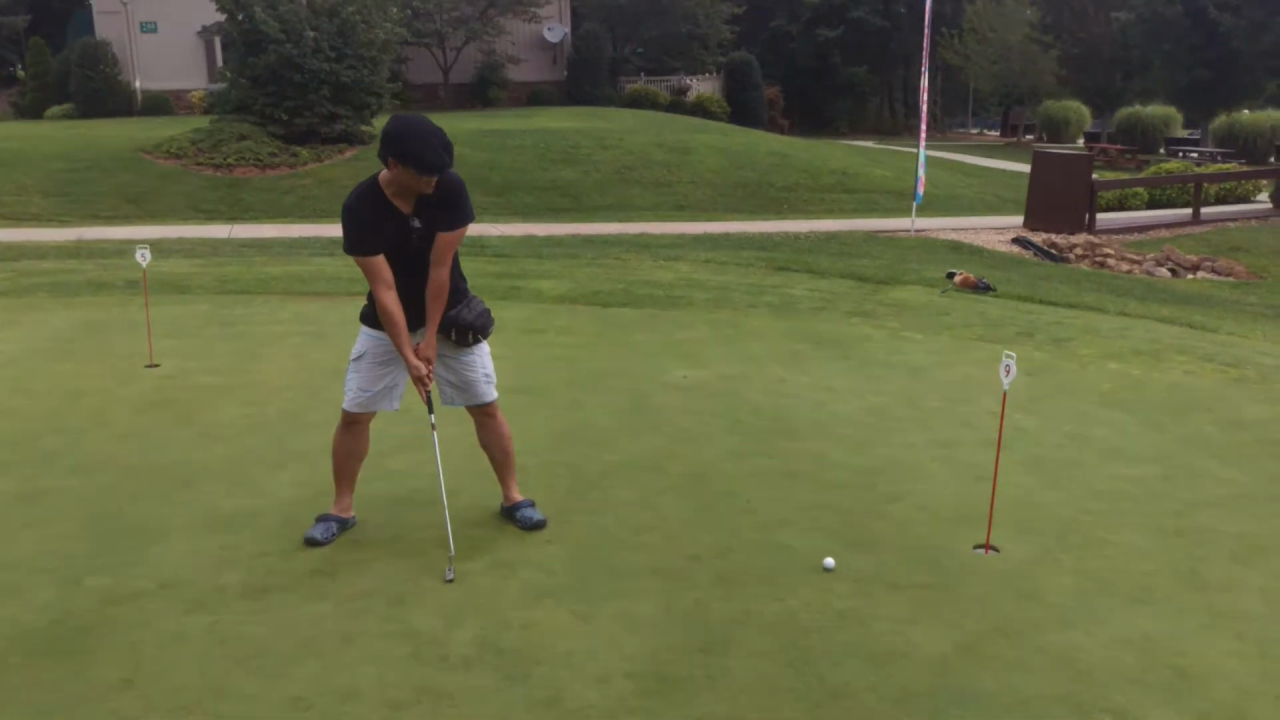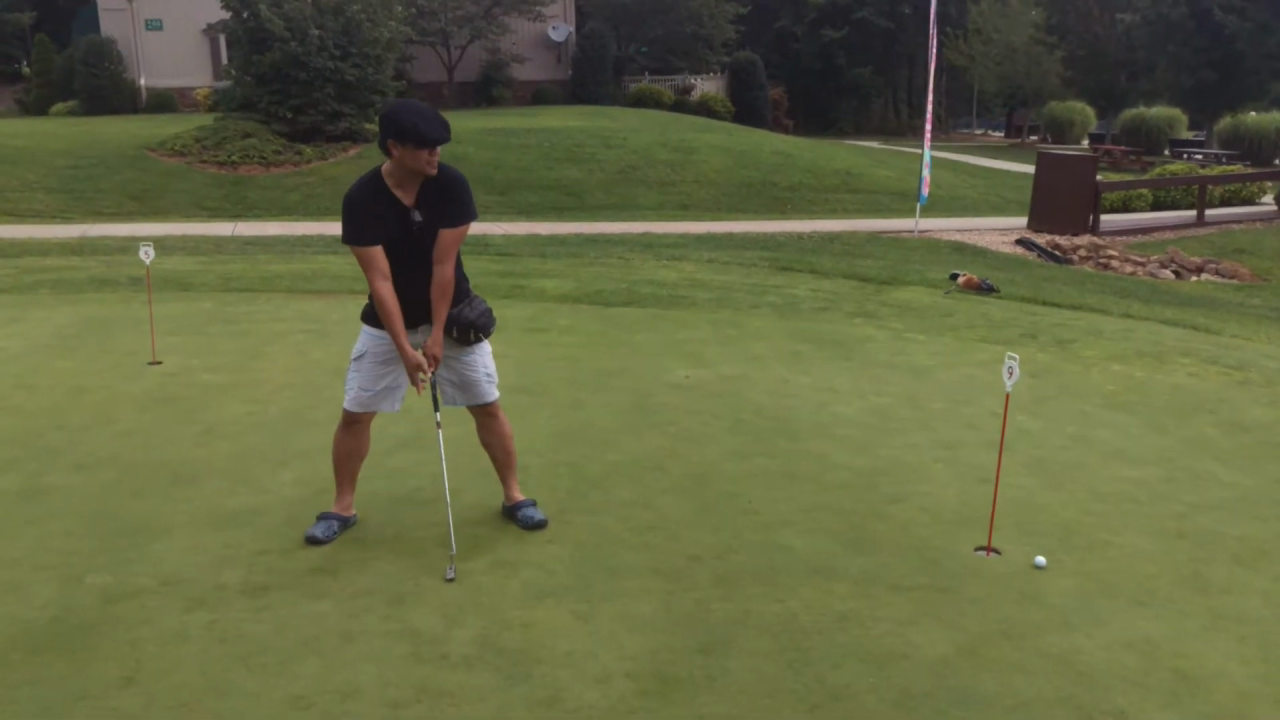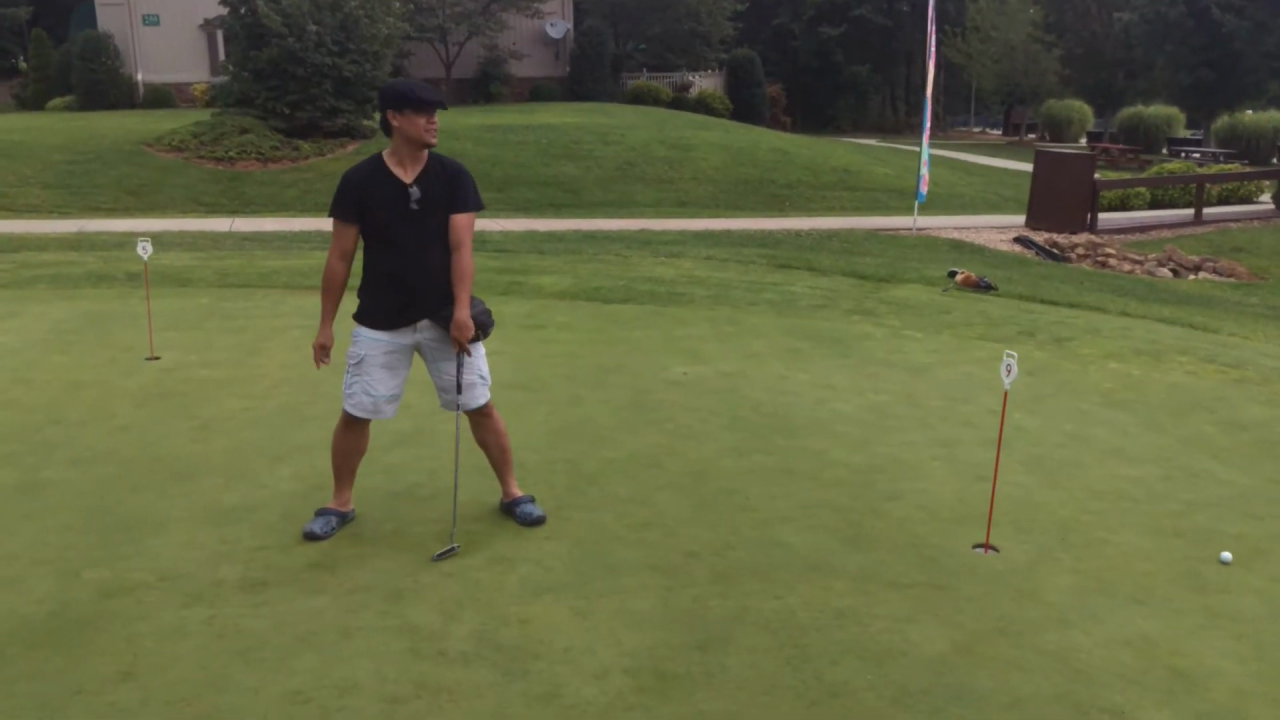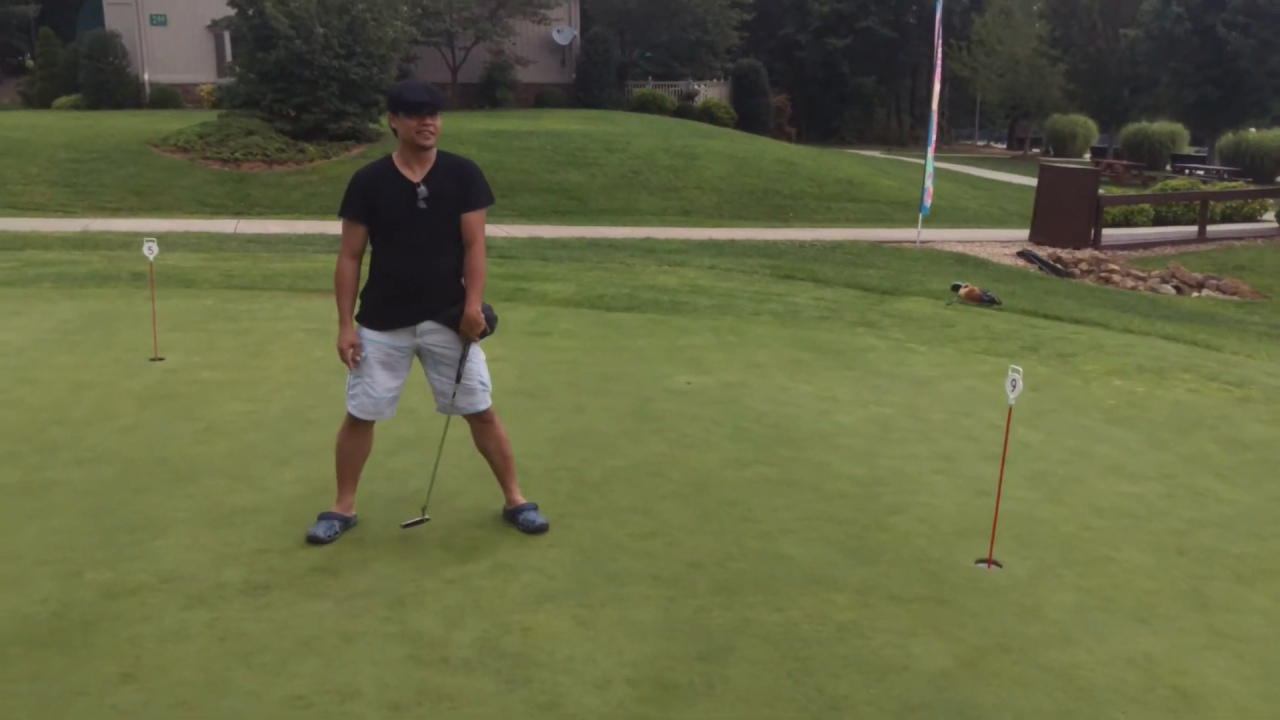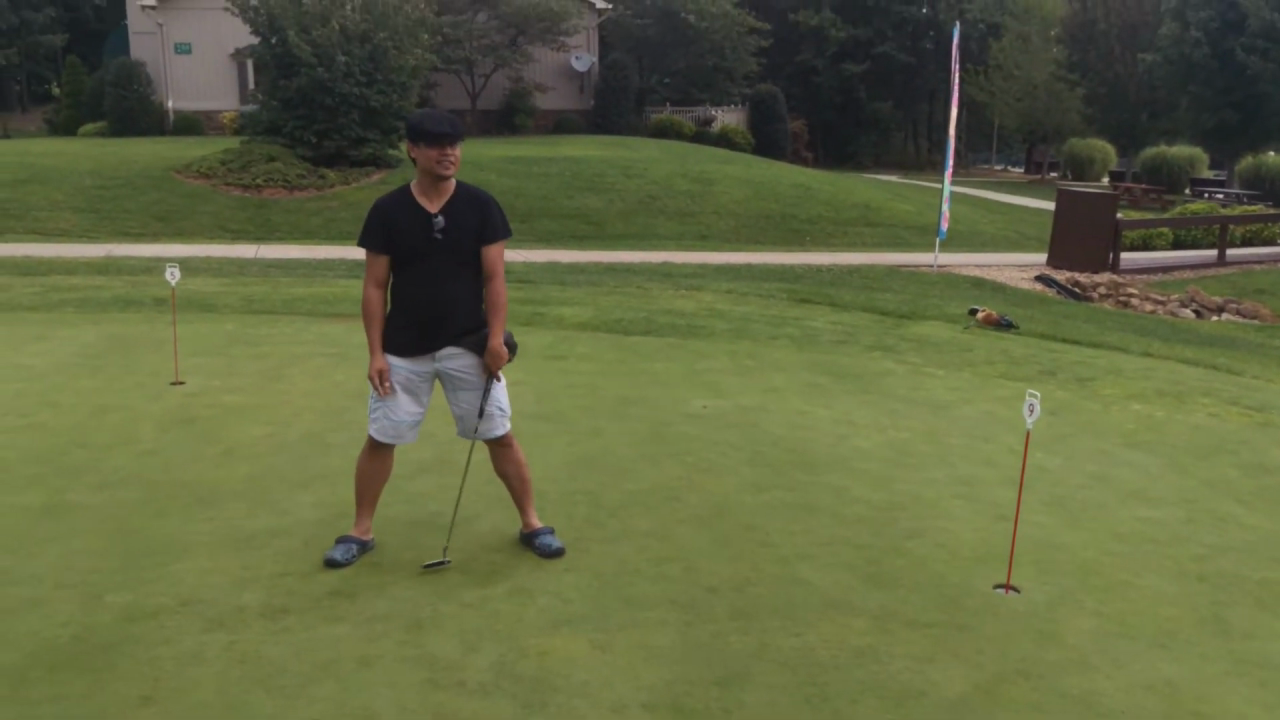
dt=0.5s
person 1, frame 1
left shoulder: (450, 188)
right shoulder: (360, 207)
left elbow: (440, 268)
right elbow: (384, 288)
left wrist: (430, 338)
right wrist: (407, 356)
left hip: (449, 314)
right hip: (387, 323)
left knee: (486, 406)
right knee: (354, 414)
left ankle: (512, 496)
right ankle: (341, 509)
person 1, frame 2
left shoulder: (452, 185)
right shoulder: (361, 199)
left elbow: (444, 265)
right elbow: (379, 280)
left wrist: (437, 334)
right wrist: (404, 348)
left hip: (451, 313)
right hip: (388, 321)
left knee: (487, 405)
right knee: (355, 413)
left ankle: (513, 496)
right ankle: (342, 508)
person 1, frame 3
left shoulder: (454, 176)
right shoulder: (358, 181)
left elbow: (461, 248)
right elbow: (339, 259)
left wrist: (462, 311)
right wrist: (325, 325)
left hip: (444, 318)
right hip: (379, 323)
left knee: (480, 406)
right knee: (355, 414)
left ankle: (511, 492)
right ankle: (340, 503)
person 1, frame 4
left shoulder: (464, 174)
right shoulder: (368, 181)
left elbow: (474, 245)
right elbow: (350, 257)
left wrist: (473, 304)
right wrist: (345, 324)
left hip: (447, 319)
right hip: (381, 325)
left knee: (480, 411)
right knee: (359, 415)
left ankle: (514, 500)
right ankle: (343, 508)
person 1, frame 5
left shoulder: (481, 206)
right shoulder: (387, 211)
left elbow: (494, 278)
right elbow: (375, 287)
left wrist: (496, 339)
right wrist: (375, 352)
left hip: (468, 345)
right hip: (404, 350)
left knee: (499, 435)
right knee: (380, 438)
left ankle: (531, 524)
right ankle: (360, 531)
